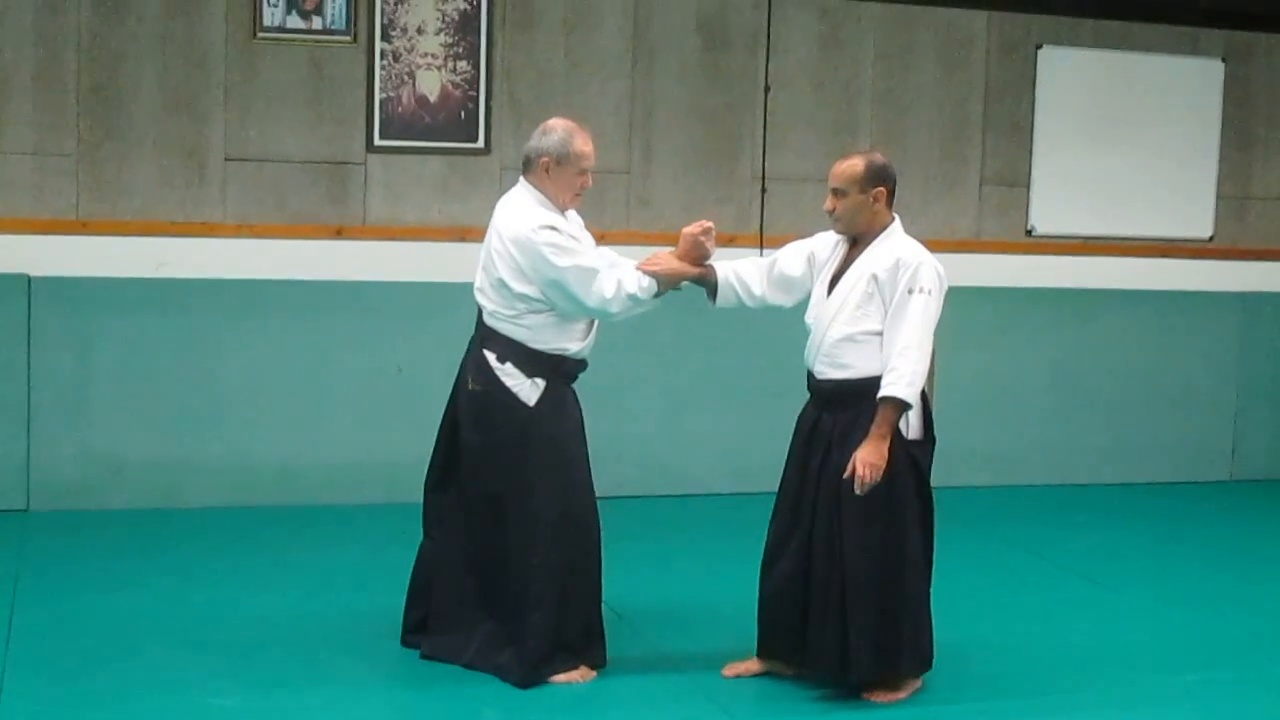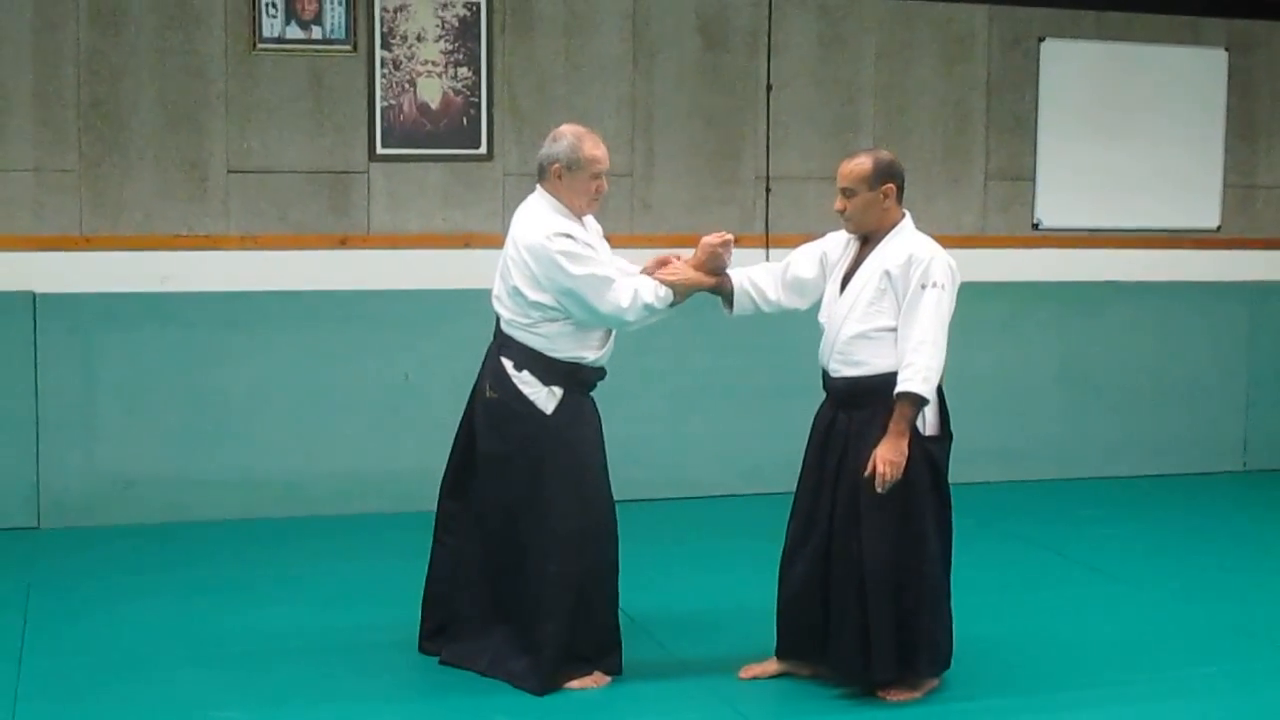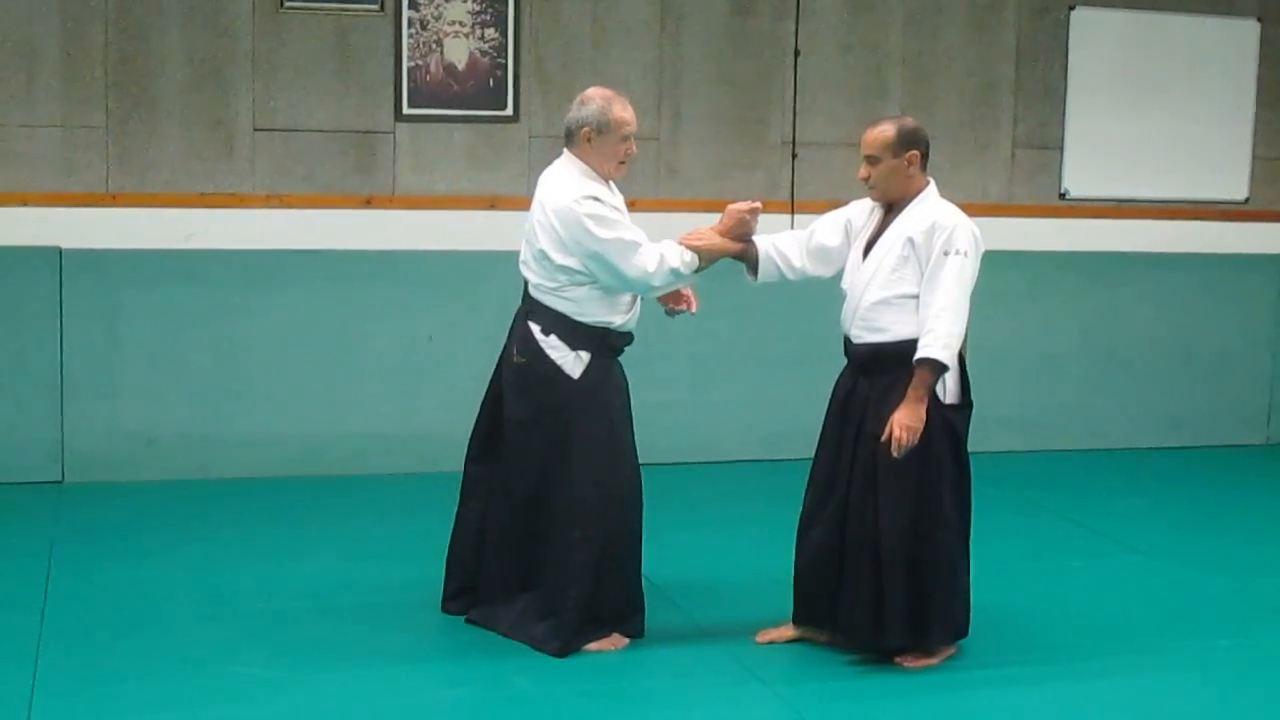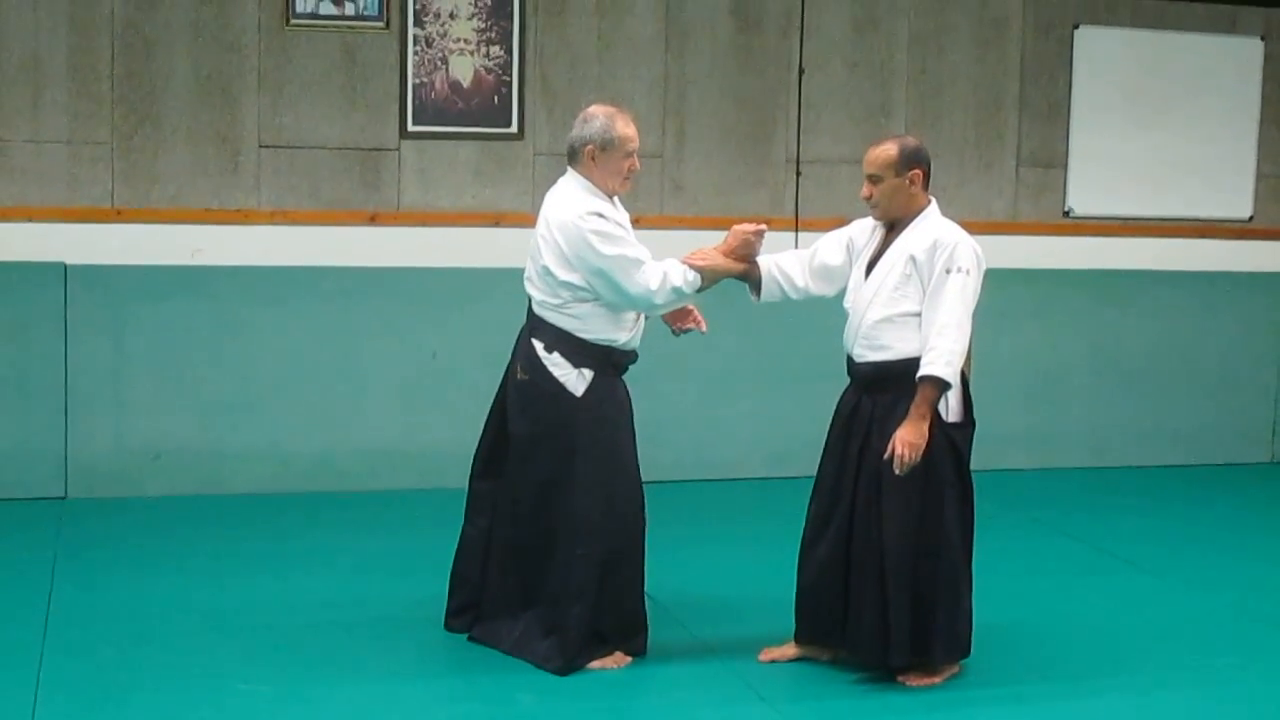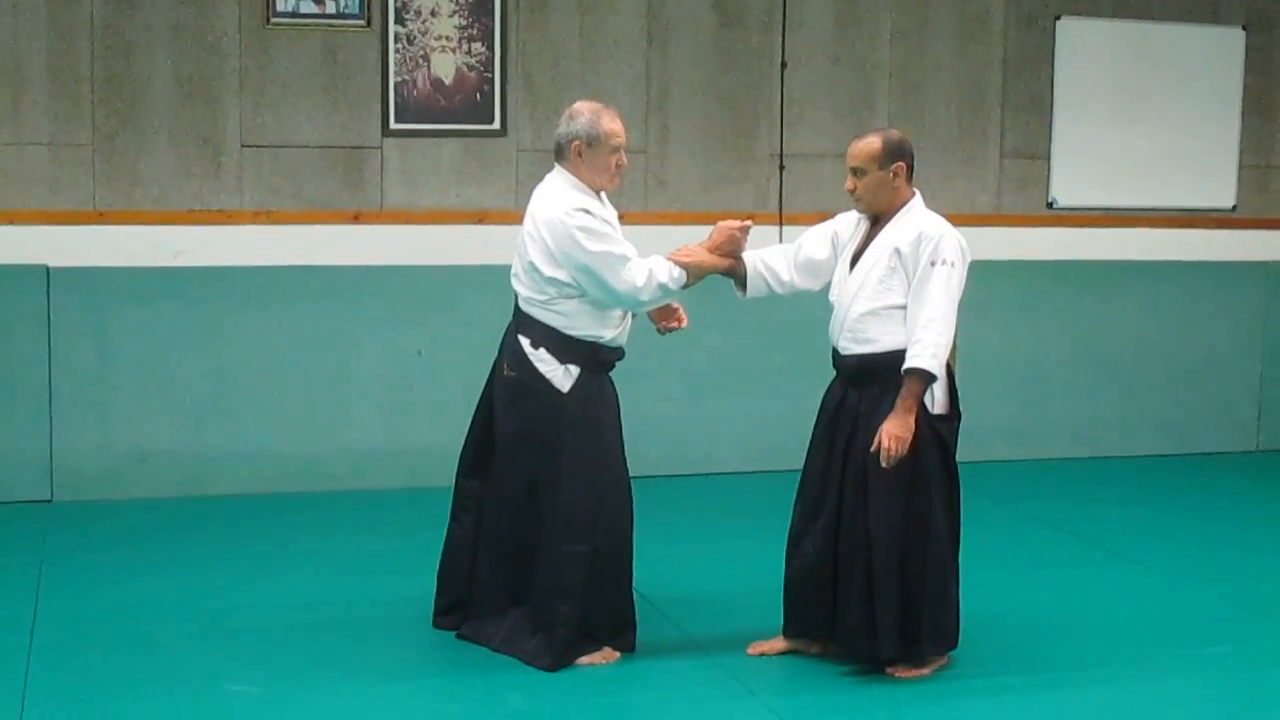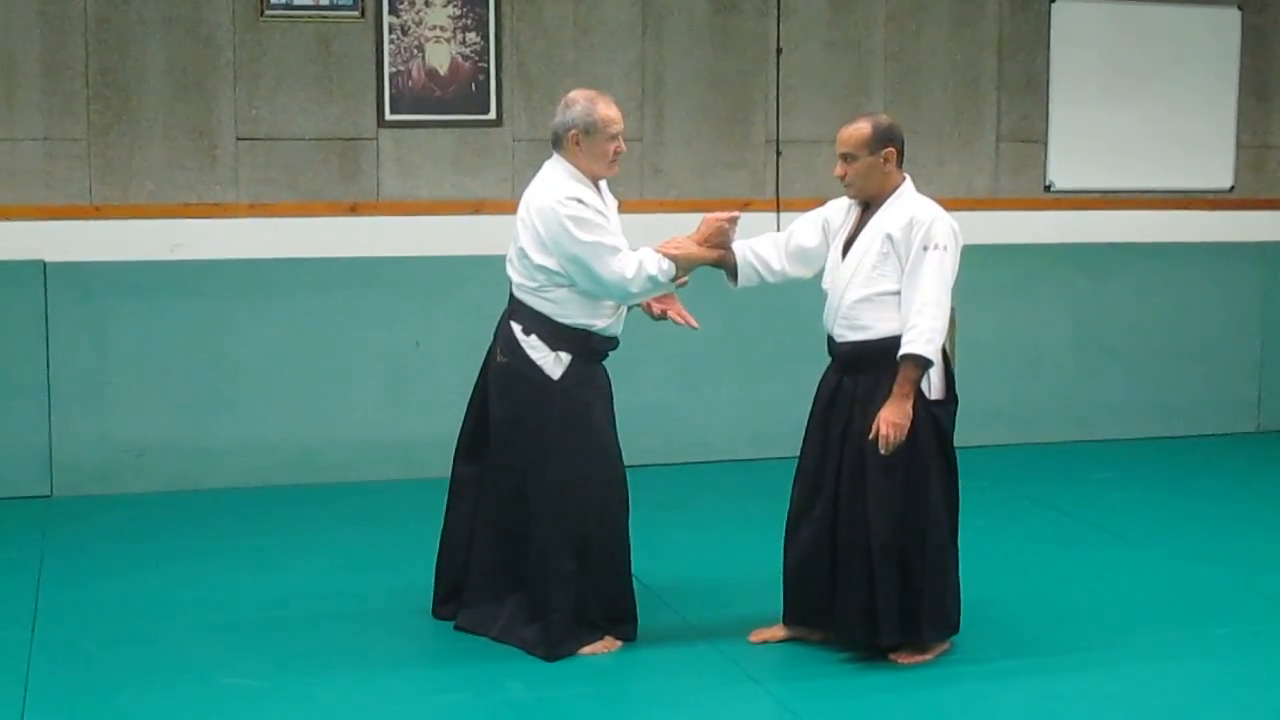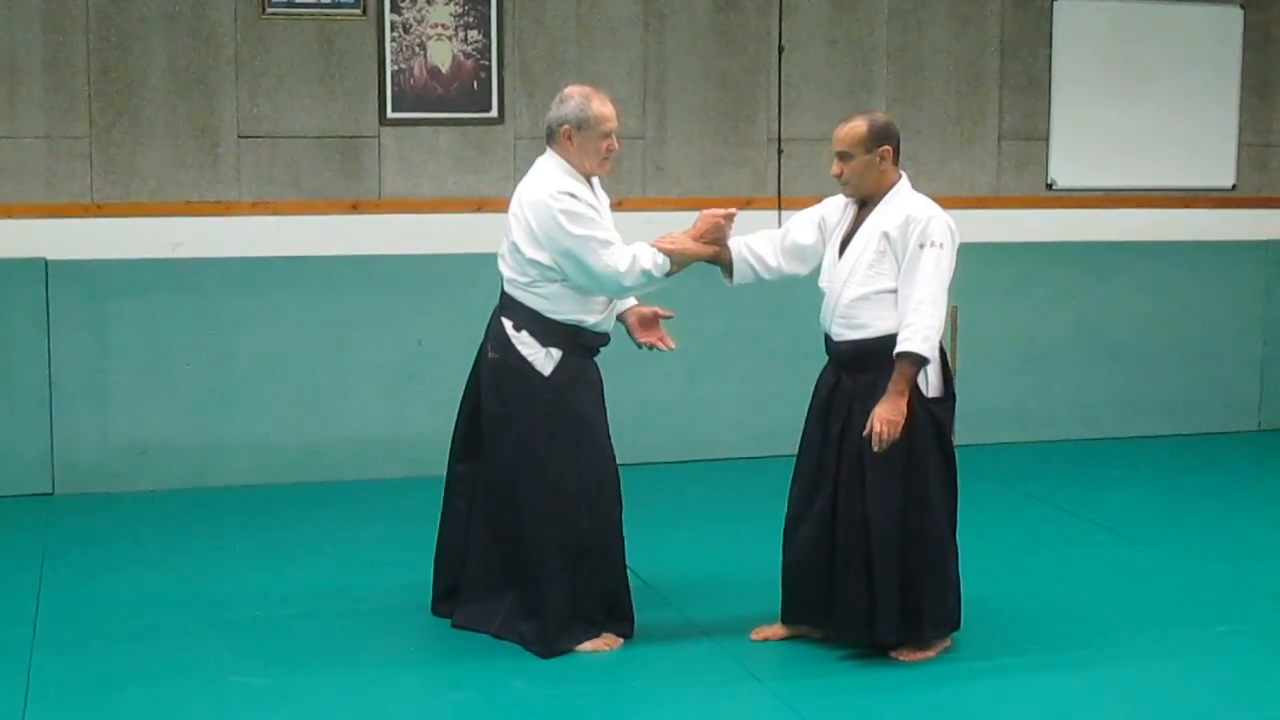
dt=0.7s
person 1, frame 1
left shoulder: (537, 207)
right shoulder: (534, 230)
left elbow: (595, 264)
right elbow: (604, 293)
right wrist: (677, 263)
left hip: (499, 376)
right hip: (523, 387)
left knee: (475, 502)
right knee: (551, 517)
left ankle: (443, 623)
right ankle: (546, 650)
person 1, frame 2
left shoulder: (563, 215)
right shoulder: (548, 237)
left elbow: (605, 274)
right elbow: (618, 304)
left wrist: (644, 271)
right wrist: (693, 272)
left hip: (517, 385)
right hip: (540, 394)
left knee: (489, 508)
right knee: (570, 525)
left ankle: (460, 629)
right ankle: (561, 658)
person 1, frame 3
left shoulder: (576, 180)
right shoulder: (577, 200)
left elbow: (618, 261)
right elbow: (643, 266)
left wrist: (662, 285)
right wrist: (719, 237)
left hip: (544, 348)
right hip: (569, 359)
left knee: (518, 472)
right knee: (594, 488)
left ankle: (486, 590)
right ankle: (580, 620)
person 1, frame 4
left shoulder: (585, 198)
right shoulder: (582, 217)
left elbow: (624, 279)
right elbow: (646, 284)
left wrist: (668, 305)
left hip: (551, 367)
right hip: (571, 377)
left knee: (523, 491)
right knee: (595, 506)
left ankle: (491, 607)
right ankle: (579, 638)
person 1, frame 5
left shoulder: (575, 195)
right shoulder: (567, 213)
left elbow: (609, 278)
right elbow: (631, 282)
left wrist: (652, 302)
right wrist: (708, 254)
left hip: (537, 364)
right hip: (557, 374)
left knee: (511, 488)
right knee: (583, 503)
left ankle: (479, 606)
right ankle: (568, 635)
person 1, frame 6
left shoulder: (583, 183)
right shoulder: (560, 201)
left elbow: (604, 269)
right elbow: (621, 275)
left wrist: (645, 293)
right wrist: (697, 247)
left hip: (540, 355)
right hip: (549, 362)
left knee: (508, 478)
right knee: (579, 490)
left ankle: (478, 596)
right ankle: (569, 624)
person 1, frame 7
left shoulder: (575, 181)
right shoulder: (552, 197)
left elbow: (595, 268)
right elbow: (614, 267)
left wrist: (627, 312)
right wrist: (690, 242)
left hip: (530, 351)
right hip: (539, 357)
left knee: (503, 476)
right knee: (572, 488)
left ankle: (476, 594)
right ankle: (568, 622)
person 2, frame 1
left shoulder: (911, 264)
right shoulder: (826, 248)
left elbow: (907, 359)
right elbow: (762, 277)
left wrist: (878, 439)
right wrist: (691, 271)
left hip: (879, 420)
right hip: (825, 414)
left knee: (881, 549)
right knee: (797, 536)
left ankle: (901, 668)
right ankle: (785, 650)
person 2, frame 2
left shoulder: (922, 260)
right shoulder: (837, 248)
left elbow: (922, 354)
right elbow: (776, 282)
left wrist: (897, 435)
right wrist: (707, 280)
left hip: (895, 416)
right hip: (840, 412)
left knee: (898, 548)
right knee: (817, 536)
left ankle: (915, 667)
right ankle: (803, 651)
person 2, frame 3
left shoulder: (946, 227)
right shoulder: (862, 216)
left elbow: (943, 322)
right elbow: (802, 250)
left wrist: (916, 402)
right wrist: (738, 247)
left hip: (916, 382)
right hip: (862, 379)
left knee: (915, 514)
right knee: (831, 502)
left ankle: (933, 635)
right ankle: (821, 616)
person 2, frame 4
left shoulder: (948, 245)
right shoulder: (865, 234)
left elbow: (946, 339)
right elbow: (802, 269)
left wrist: (918, 418)
right wrist: (738, 265)
left hip: (919, 401)
right hip: (864, 397)
left knee: (920, 533)
right knee: (837, 520)
left ankle: (935, 653)
right ankle: (822, 635)
person 2, frame 5
left shoulder: (932, 237)
right shoulder: (849, 227)
left elbow: (930, 333)
right elbow: (788, 264)
left wrist: (904, 411)
right wrist: (723, 262)
left hip: (905, 396)
right hip: (849, 390)
left knee: (906, 526)
right knee: (823, 514)
left ankle: (923, 645)
right ankle: (811, 629)
person 2, frame 6
left shoulder: (924, 222)
right shoulder: (841, 214)
left elbow: (926, 317)
right elbow: (783, 251)
left wrist: (901, 397)
right wrist: (713, 253)
left hip: (901, 379)
right hip: (845, 377)
left knee: (905, 511)
right knee: (820, 500)
left ankle: (924, 630)
right ankle: (812, 614)
person 2, frame 7
left shoulder: (920, 219)
right shoulder: (837, 211)
left elbow: (922, 316)
right elbow: (777, 248)
left wrist: (897, 395)
right wrist: (710, 249)
left hip: (900, 380)
right hip: (843, 375)
left knee: (905, 509)
right knee: (819, 499)
left ankle: (926, 628)
right ankle: (813, 613)
